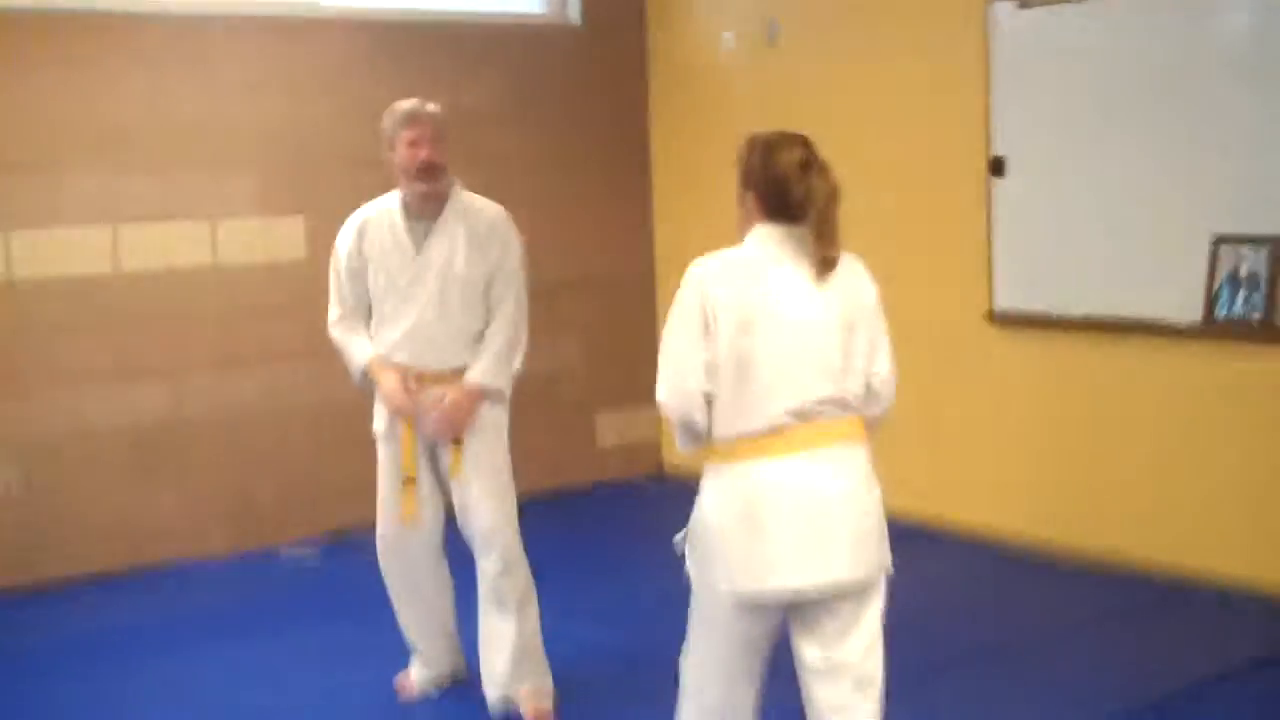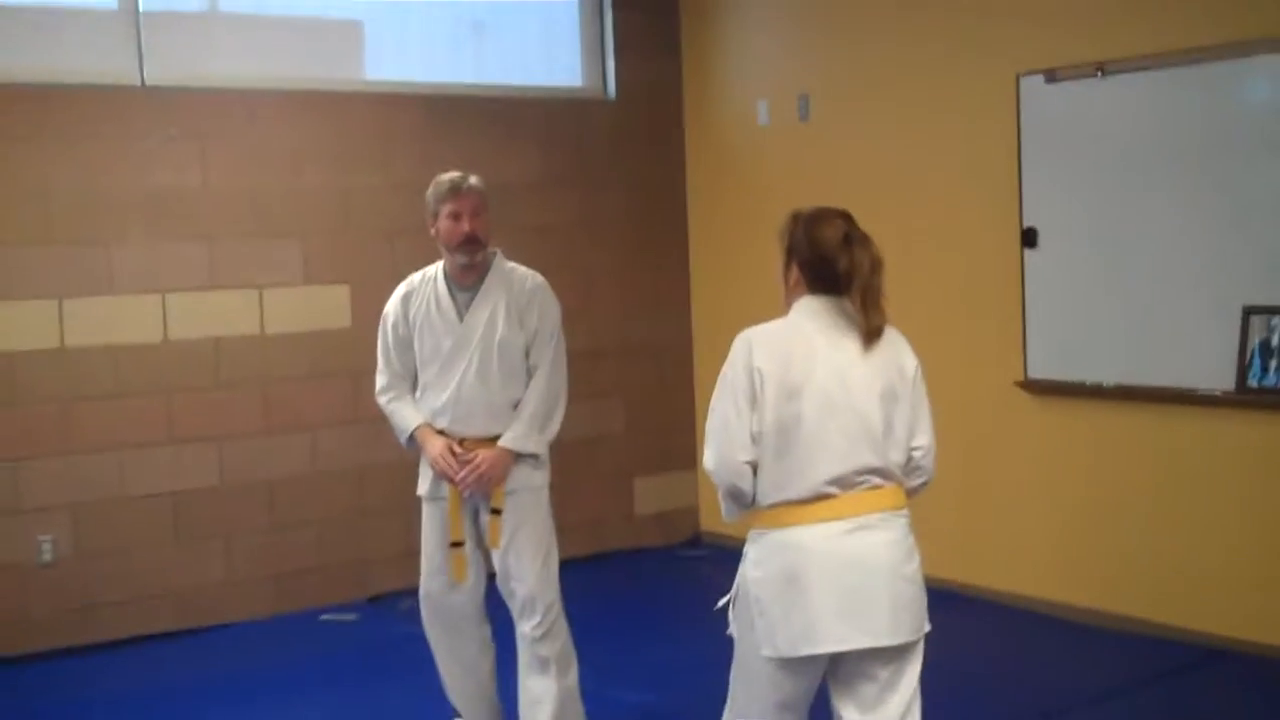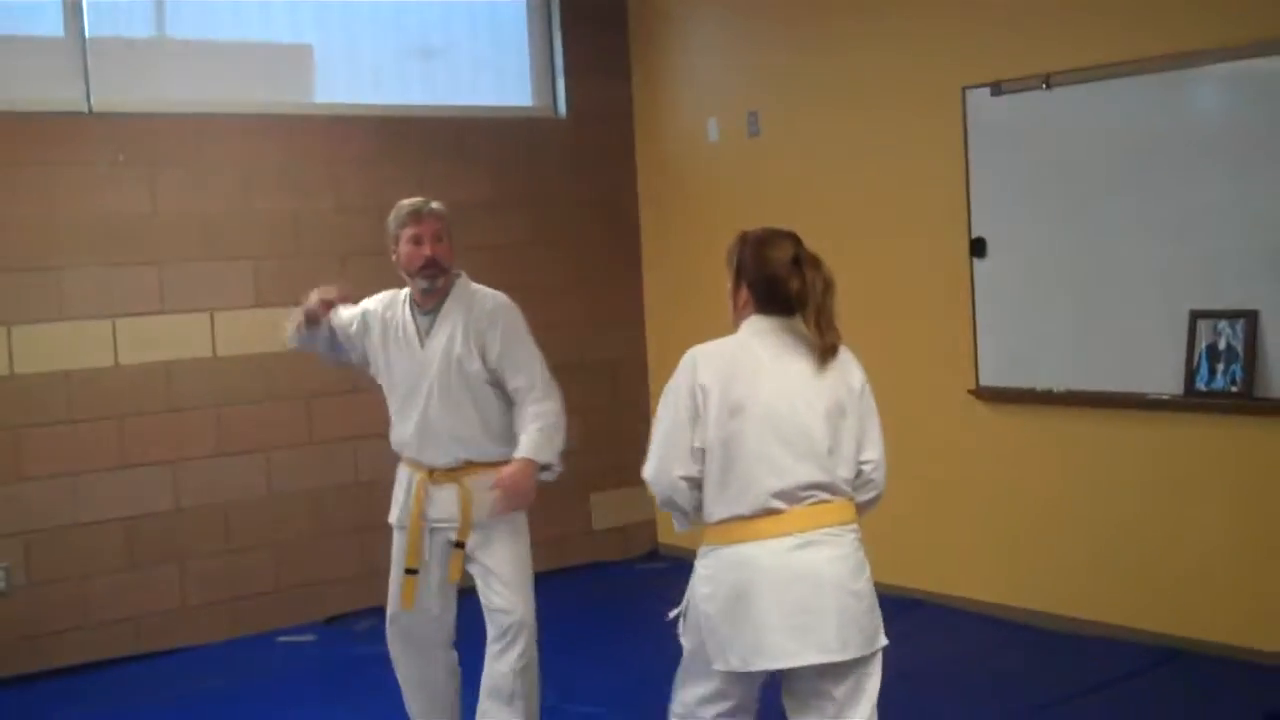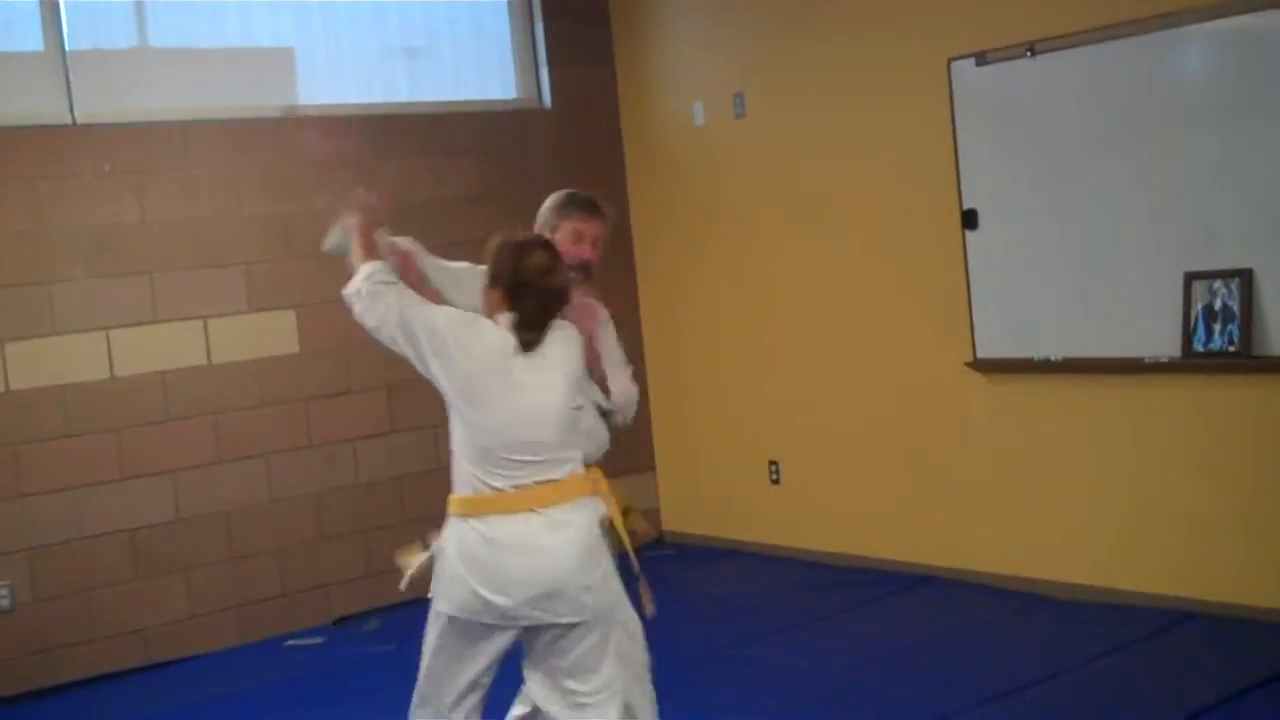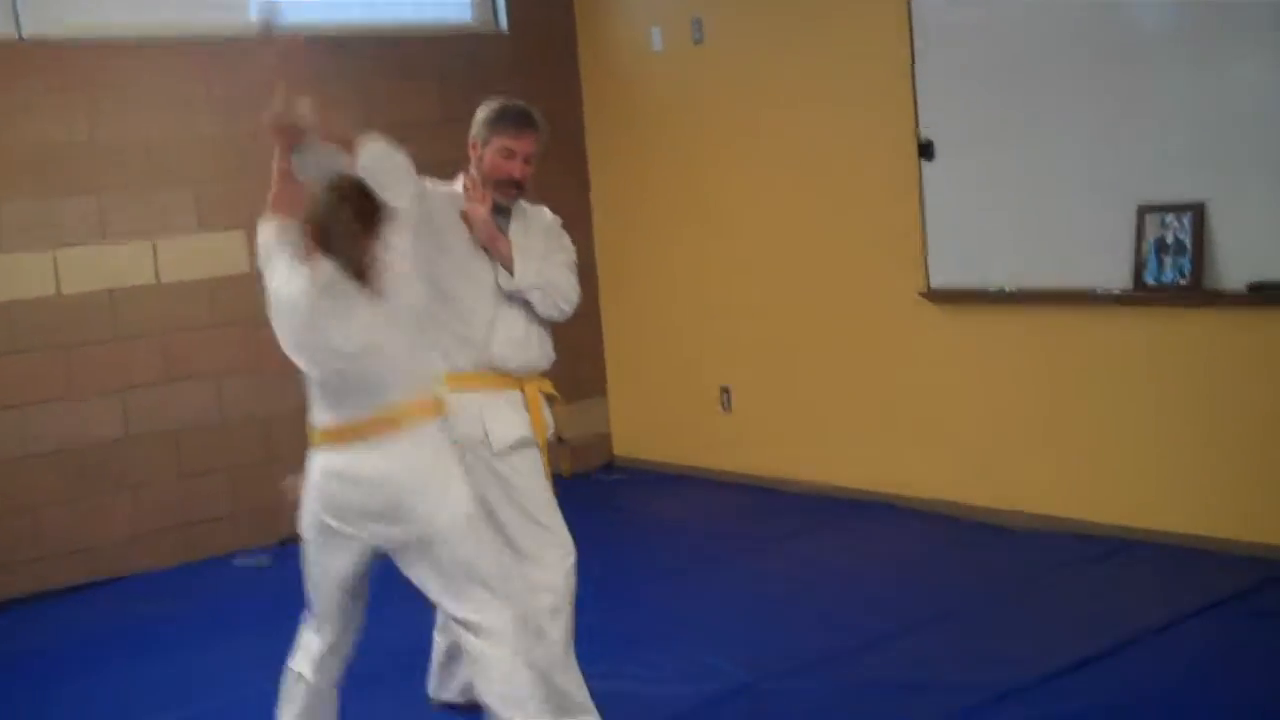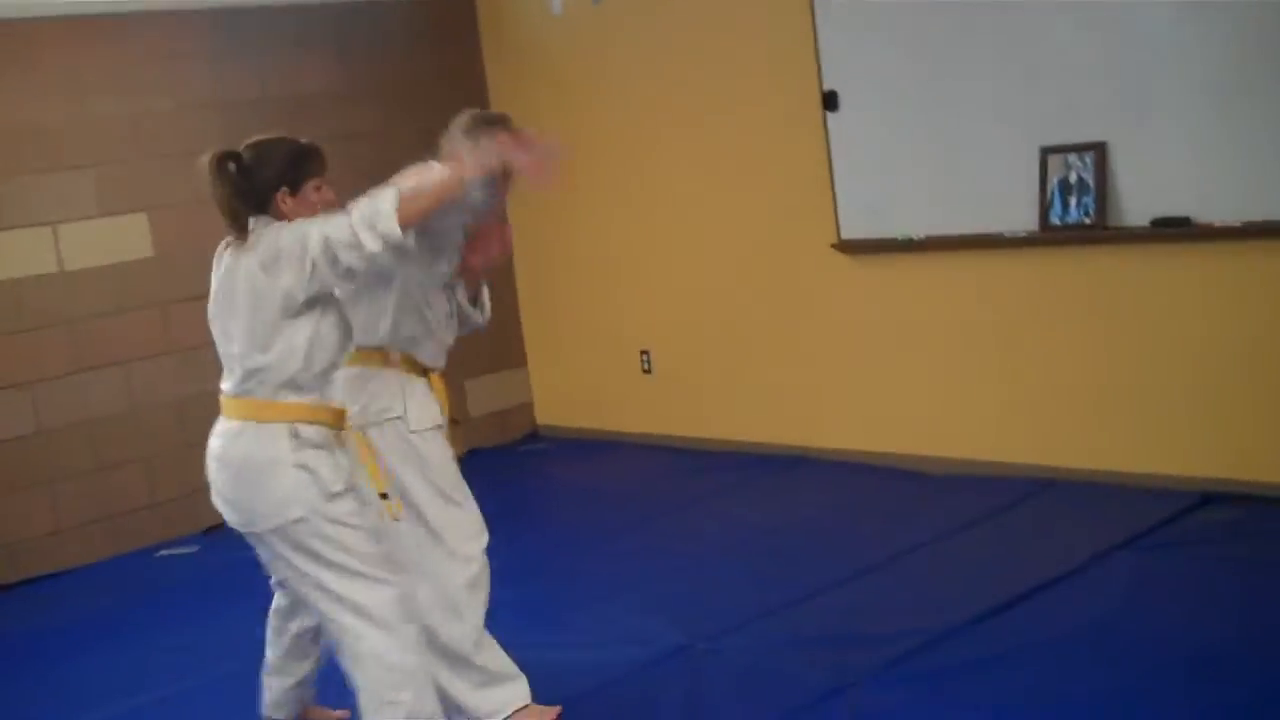
dt=0.7s
person 1, frame 1
left shoulder: (488, 222)
right shoulder: (363, 228)
left elbow: (509, 318)
right elbow: (343, 318)
left wrist: (474, 387)
right wrist: (378, 370)
left hip: (469, 400)
right hip: (401, 404)
left knee: (494, 532)
right knee: (402, 538)
right ankle: (436, 657)
person 1, frame 2
left shoulder: (529, 290)
right shoulder: (409, 298)
left elbow: (548, 384)
right elbow: (391, 386)
left wrist: (505, 450)
right wrist: (427, 438)
left hip: (513, 465)
right hip: (443, 466)
left knee: (534, 597)
right knee: (446, 598)
person 1, frame 3
left shoulder: (492, 311)
right shoulder: (377, 315)
left elbow: (538, 396)
right elbow: (320, 340)
left wrist: (530, 461)
right wrist: (313, 315)
left hip: (489, 491)
right hip: (418, 491)
left knee: (511, 618)
right knee: (413, 623)
person 1, frame 4
left shoulder: (596, 318)
right shoulder: (487, 289)
left elbow: (621, 406)
right elbow: (391, 261)
left wrist: (592, 350)
right knee: (617, 643)
person 1, frame 5
left shoulder: (541, 226)
right shoulder: (423, 205)
left elbow: (560, 298)
left wrist: (493, 241)
left hip: (517, 411)
right hip: (469, 415)
right knee: (541, 563)
person 1, frame 6
left shoulder: (446, 207)
left elbow: (456, 317)
left wrist: (473, 279)
left hip: (369, 388)
right hip: (379, 395)
left knee: (412, 536)
right knee: (448, 541)
person 2, frame 1
left shoulder: (713, 276)
right shoulder: (852, 276)
left elbow: (683, 400)
right elbow: (878, 391)
left hip: (750, 496)
right hip: (839, 487)
right knee: (845, 672)
person 2, frame 2
left shoulder: (759, 346)
right shoulder: (893, 347)
left elbow: (730, 465)
right elbow: (918, 461)
left wrist: (753, 507)
left hip: (792, 561)
right hip: (881, 553)
person 2, frame 3
left shoulder: (705, 364)
right shoulder: (841, 364)
left elbow: (669, 480)
right elbow: (870, 477)
left hip: (741, 571)
right hip: (831, 563)
person 2, frame 4
left shoulder: (460, 341)
right shoulder: (570, 345)
left elbow: (373, 295)
left wrist: (362, 229)
left hip: (486, 550)
right hip: (569, 539)
person 2, frame 5
left shoulder: (291, 291)
right shoulder: (395, 266)
left elbow: (280, 232)
right elbow: (390, 171)
left wrist: (284, 154)
right wrist: (310, 131)
left hip: (340, 481)
right hip: (416, 471)
left knee: (326, 628)
right knee: (490, 620)
person 2, frame 6
left shoulder: (243, 251)
right shoulder: (284, 250)
left elbow: (357, 238)
right elbow: (374, 224)
right wrist: (478, 162)
left hip: (245, 450)
right hip: (281, 459)
left knee: (305, 584)
right knee: (374, 606)
